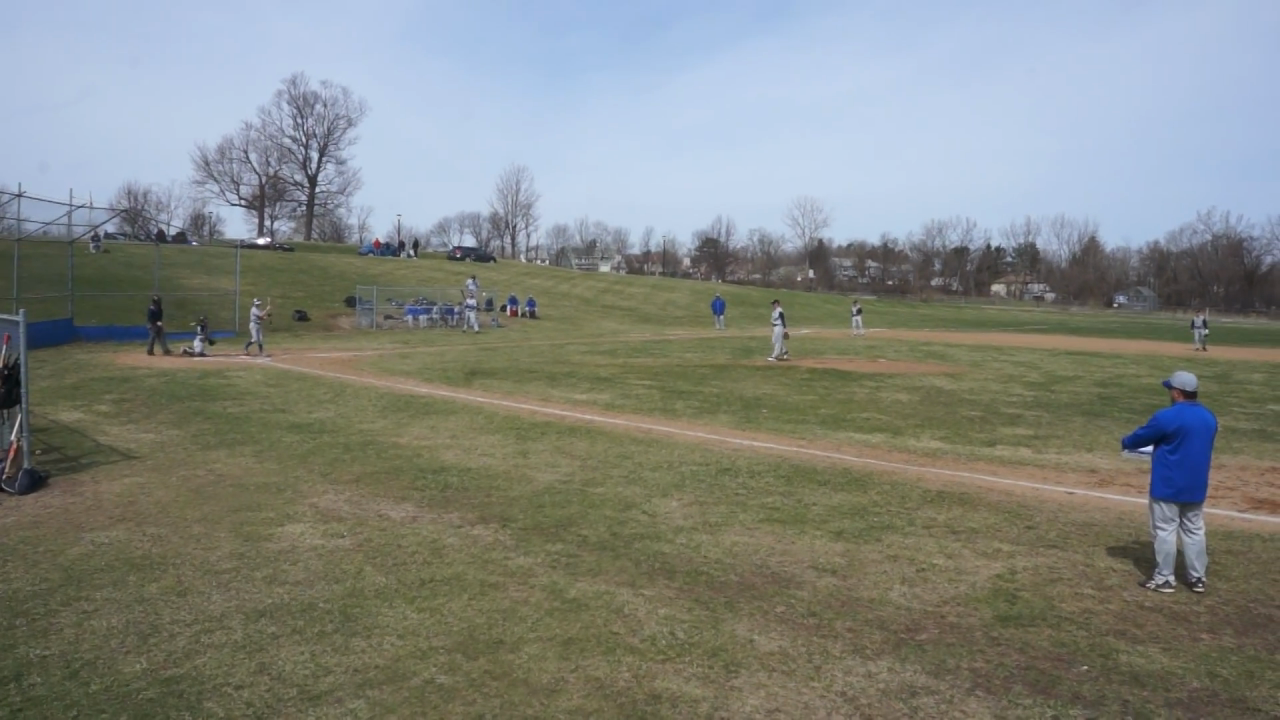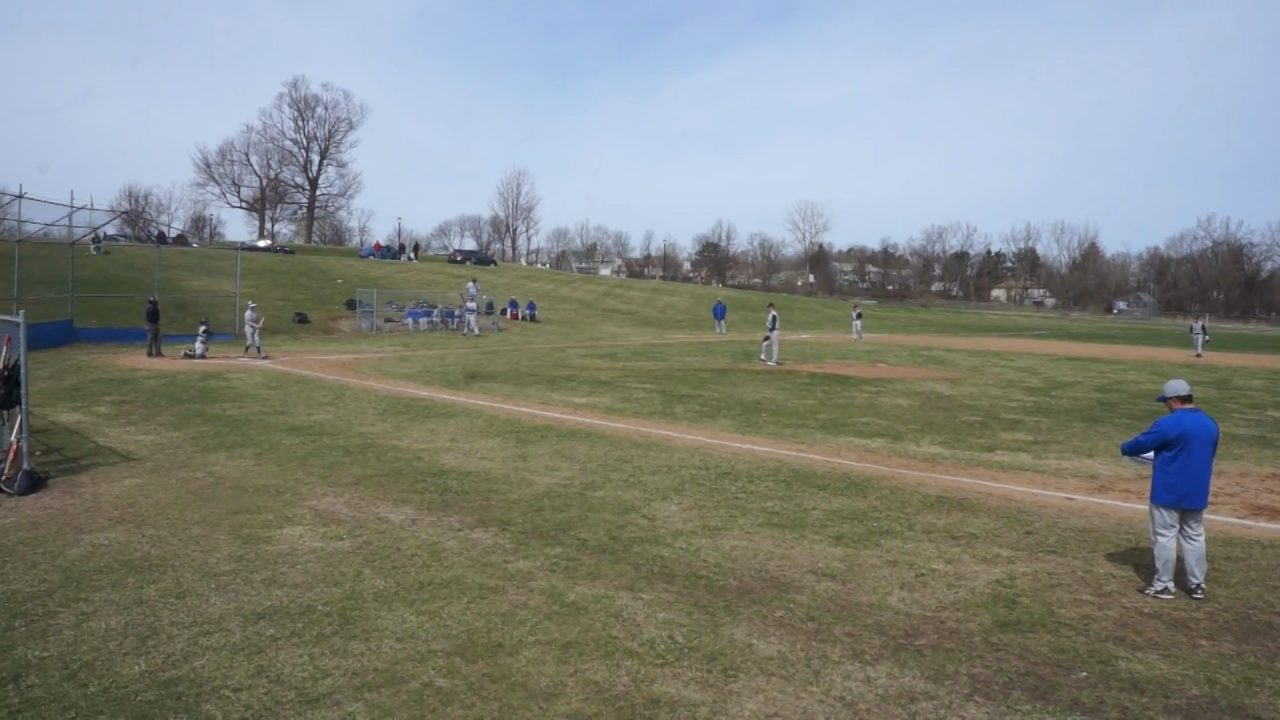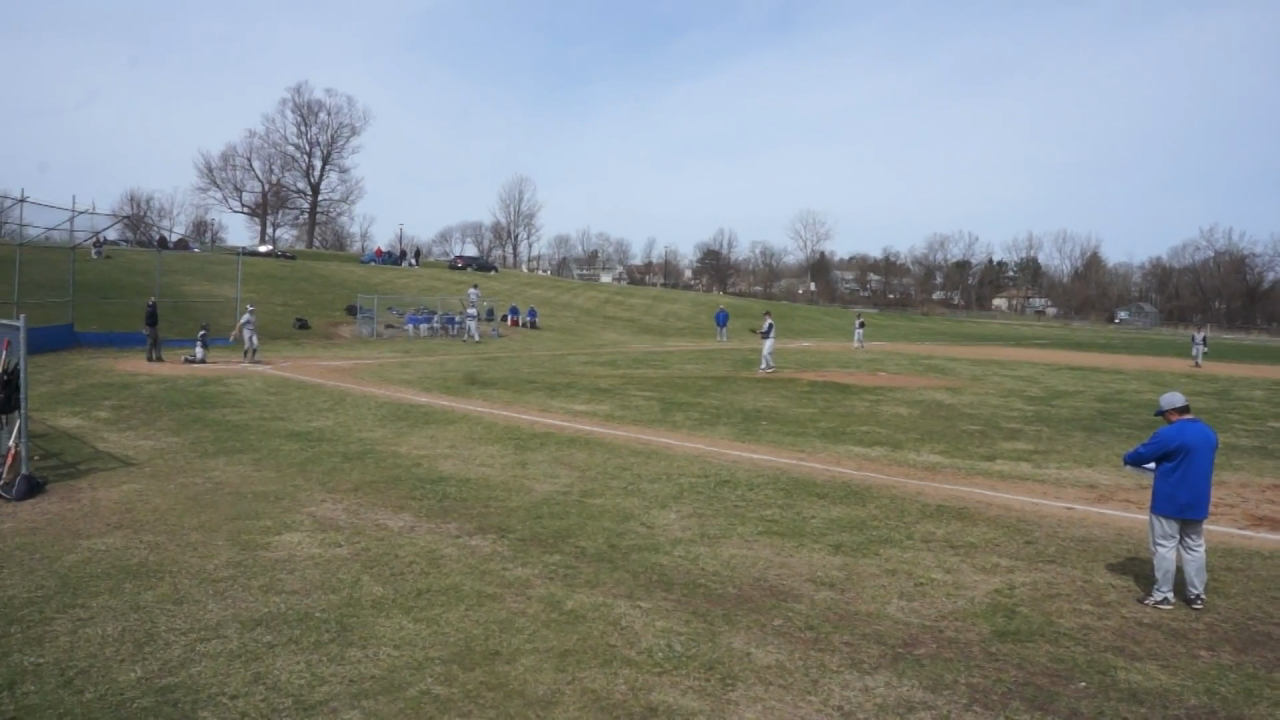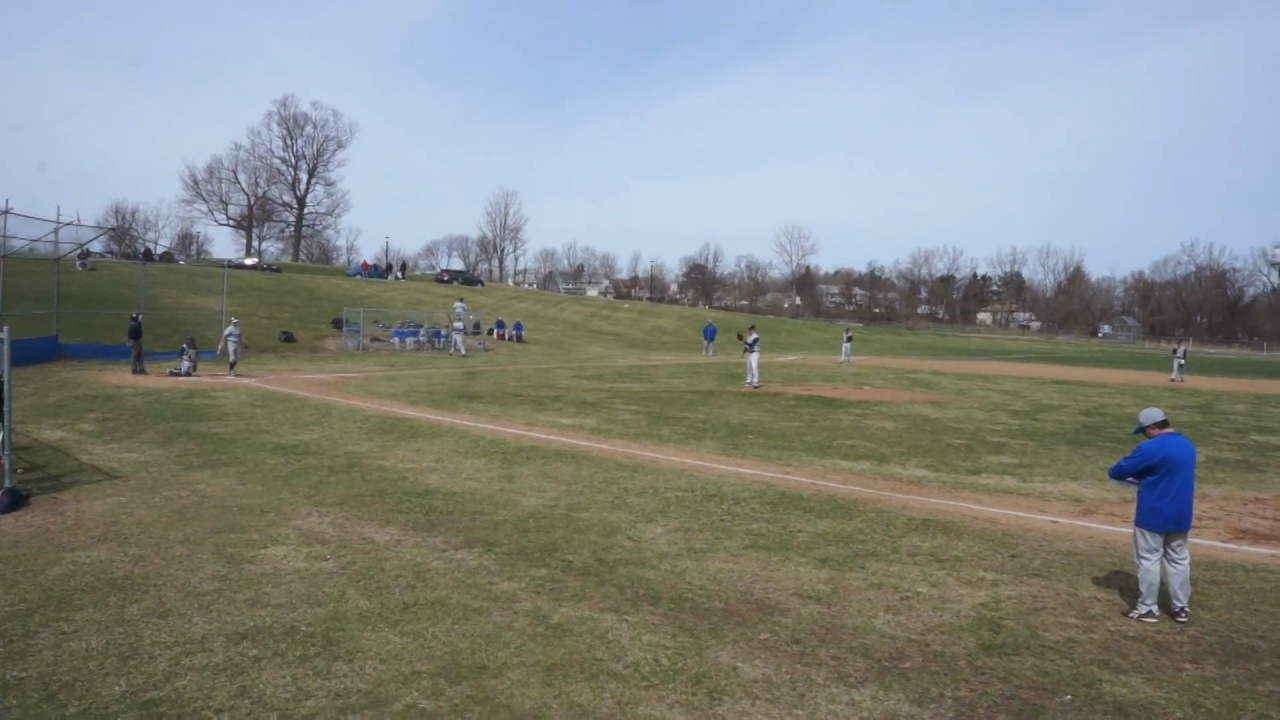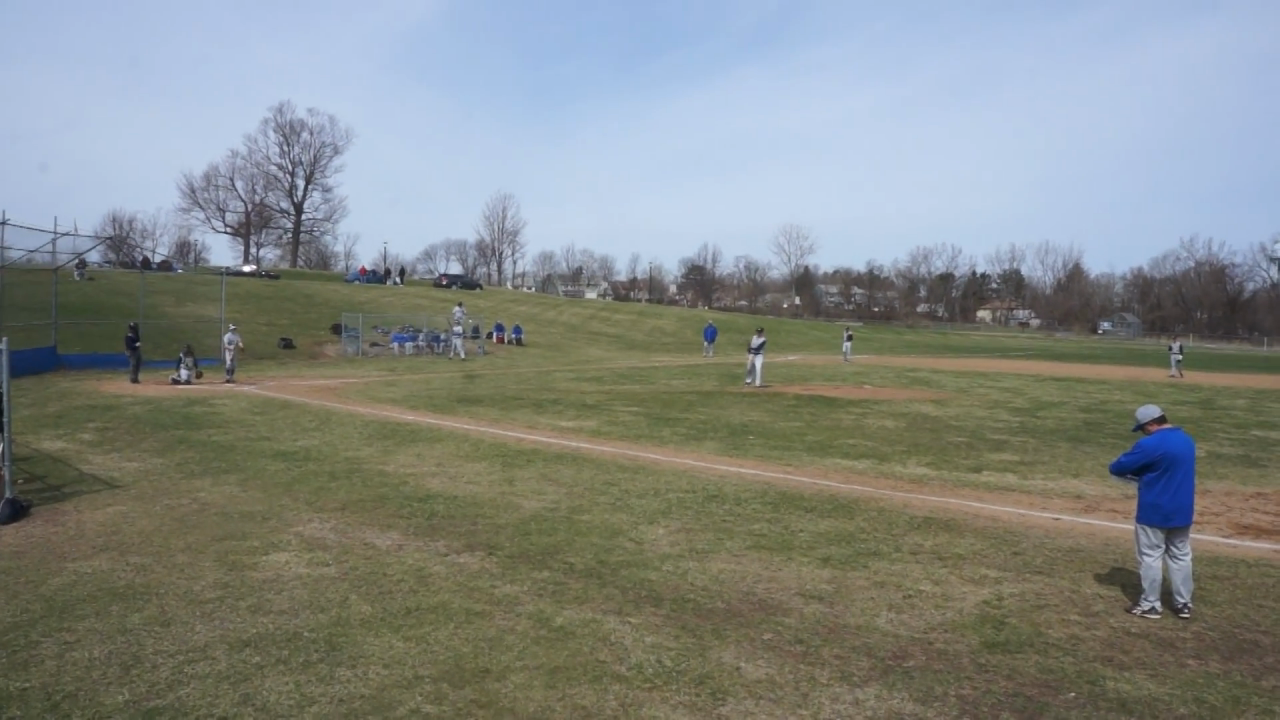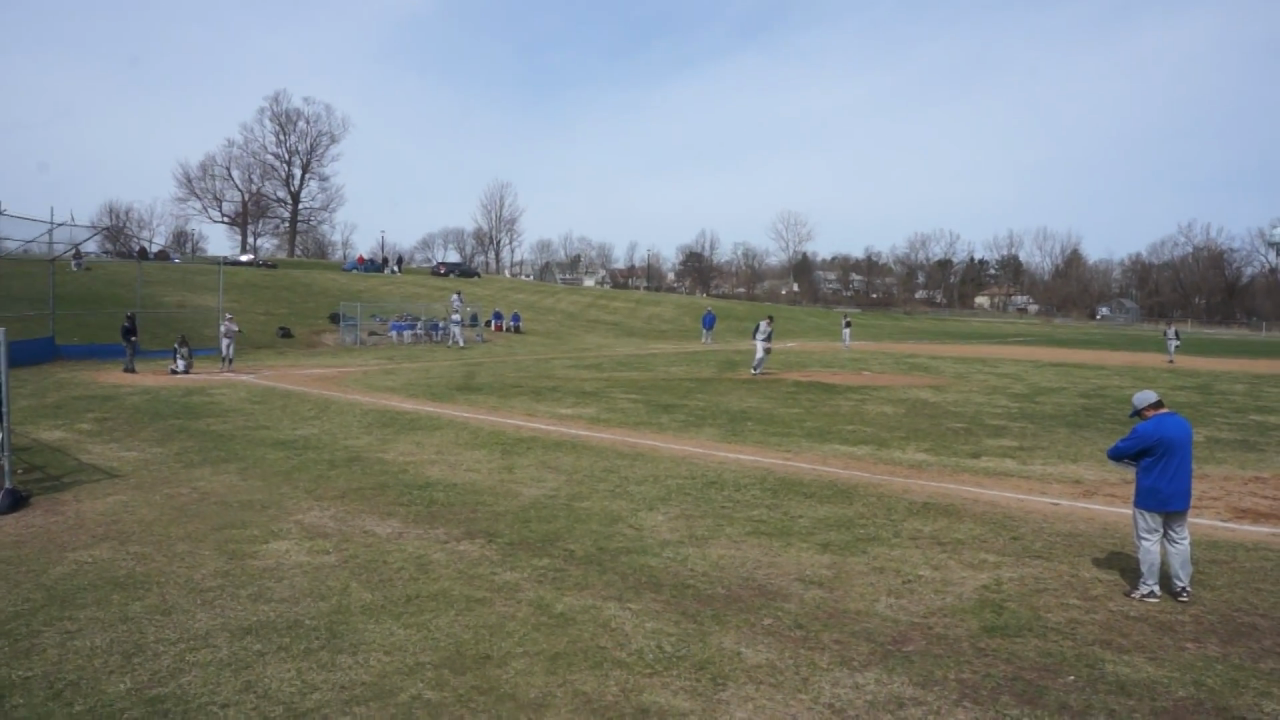
dt=0.3s
person 1, frame 1
left shoulder: (1167, 416)
right shoulder: (1209, 418)
left elbow: (1141, 437)
left wrist: (1125, 443)
left hip: (1167, 486)
right hip: (1196, 486)
left knee: (1165, 531)
right knee: (1194, 531)
left ankle: (1164, 579)
right ankle: (1198, 578)
person 1, frame 2
left shoulder: (1168, 423)
right shoulder: (1210, 424)
left elbow: (1141, 444)
left wrist: (1125, 448)
left hip: (1168, 492)
right hip: (1197, 492)
left knee: (1165, 537)
right knee: (1194, 537)
left ankle: (1163, 585)
right ankle: (1197, 584)
person 1, frame 3
left shoulder: (1168, 434)
right shoulder: (1209, 434)
left elbow: (1139, 456)
left wrist: (1126, 458)
left hip: (1168, 502)
right hip: (1197, 502)
left knee: (1164, 548)
right knee: (1194, 547)
left ankle: (1163, 595)
right ankle: (1197, 595)
person 1, frame 4
left shoulder: (1150, 448)
right shoulder: (1188, 446)
left elbow: (1120, 470)
left wrist: (1112, 472)
left hip: (1153, 515)
right hip: (1180, 515)
left knee: (1148, 561)
right knee: (1179, 560)
left ankle: (1147, 608)
right ankle: (1181, 608)
person 1, frame 5
left shoulder: (1150, 444)
right shoulder: (1187, 440)
left elbow: (1119, 467)
left wrist: (1113, 467)
left hip: (1154, 512)
right hip: (1182, 511)
left knee: (1150, 557)
right knee: (1181, 556)
left ankle: (1150, 605)
right ankle: (1184, 604)
person 1, frame 6
left shoulder: (1147, 429)
right shoulder: (1184, 425)
left elbow: (1116, 452)
left wrist: (1111, 452)
left hip: (1152, 497)
right hip: (1179, 496)
left knee: (1149, 542)
right knee: (1179, 540)
left ankle: (1149, 589)
right ankle: (1182, 587)
